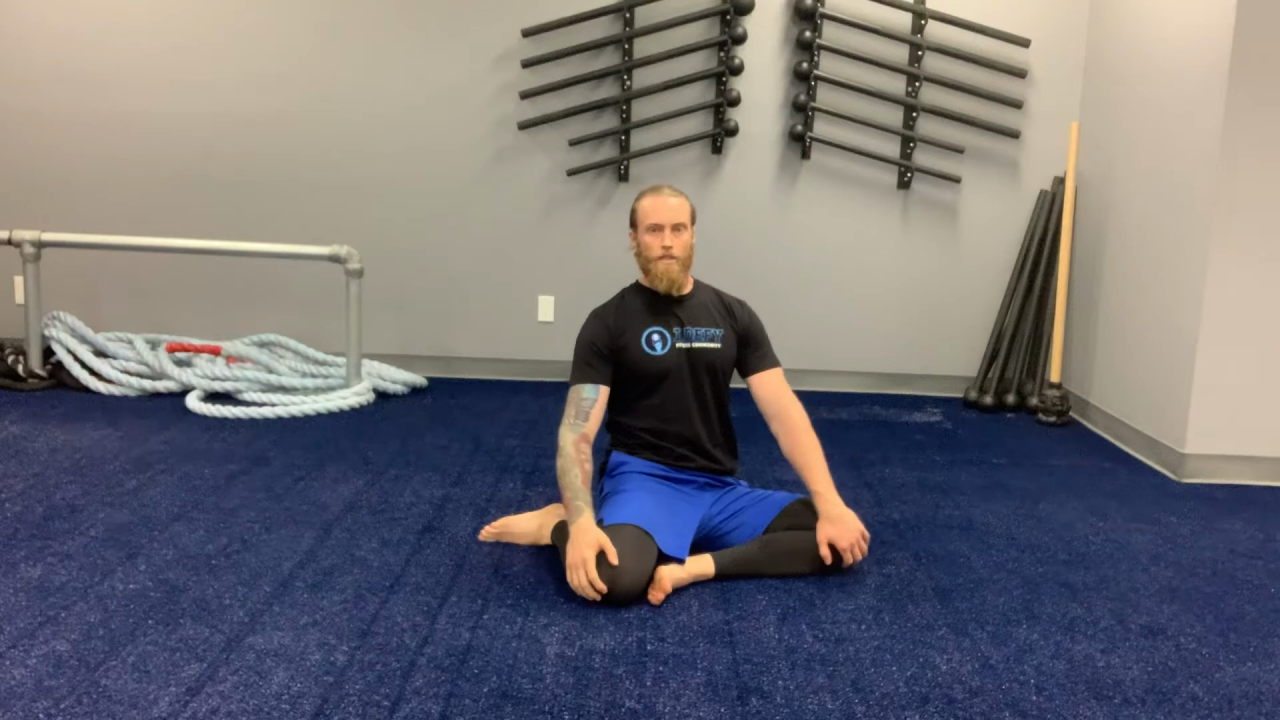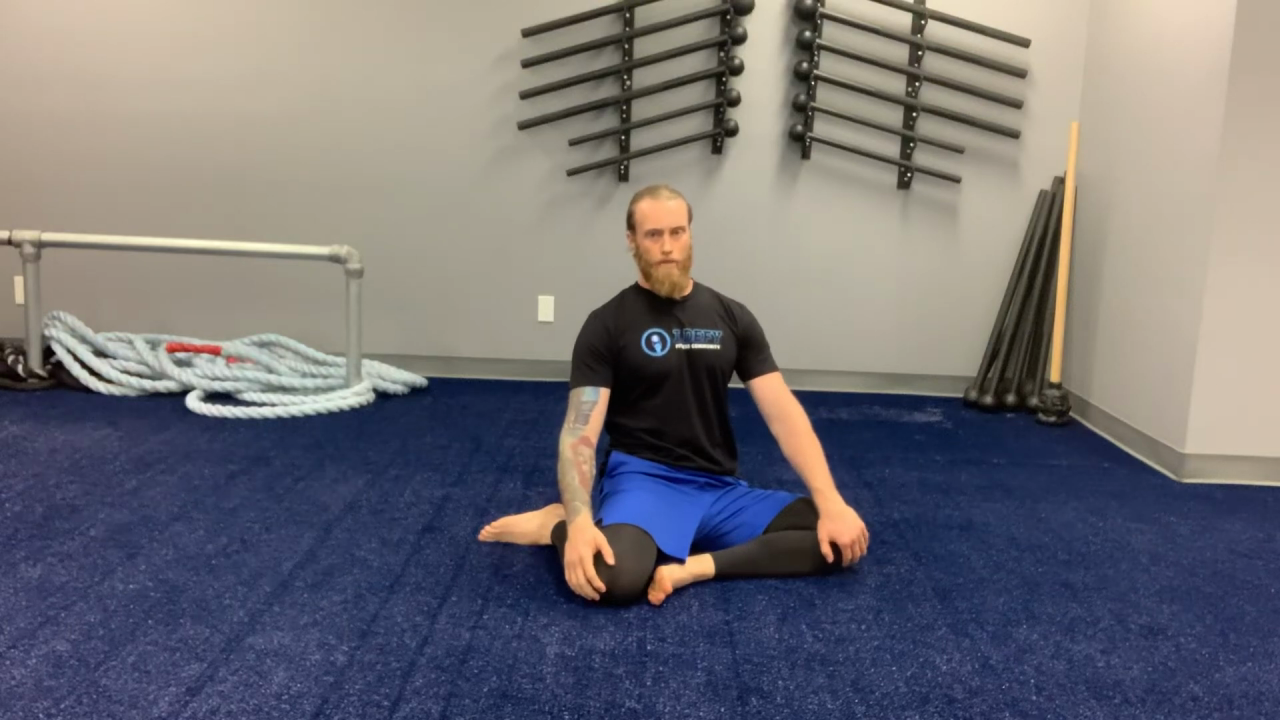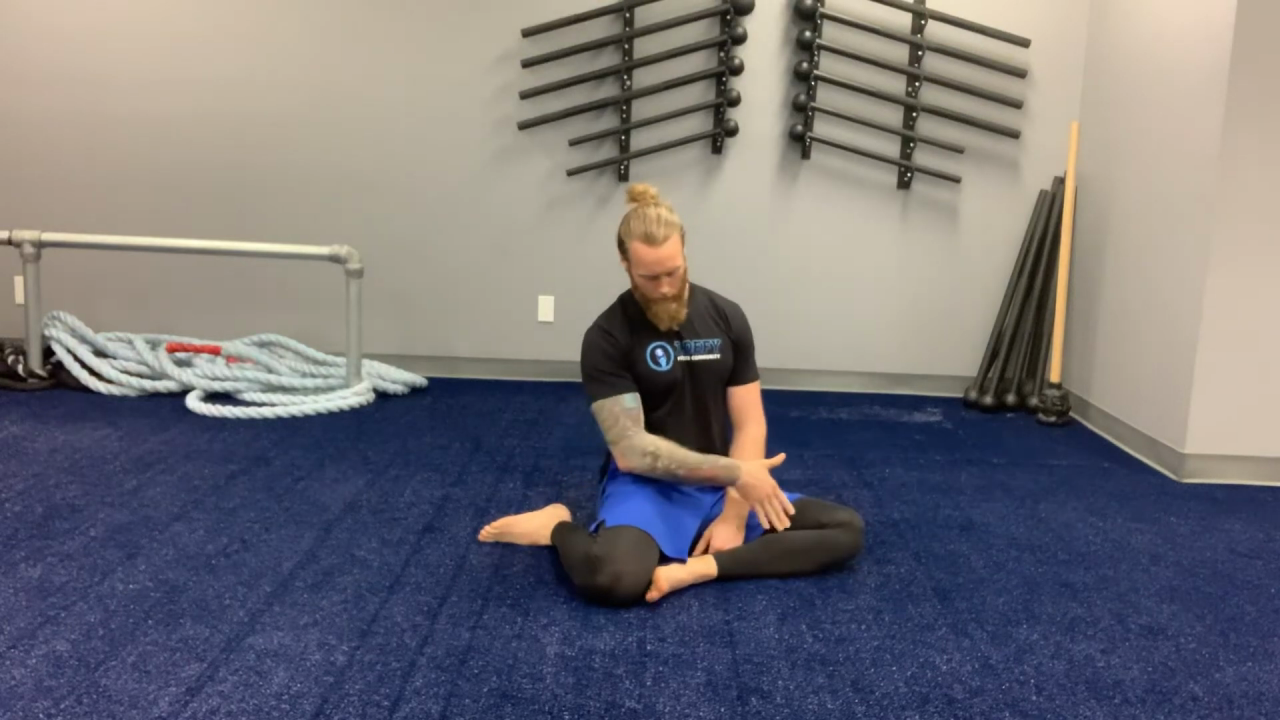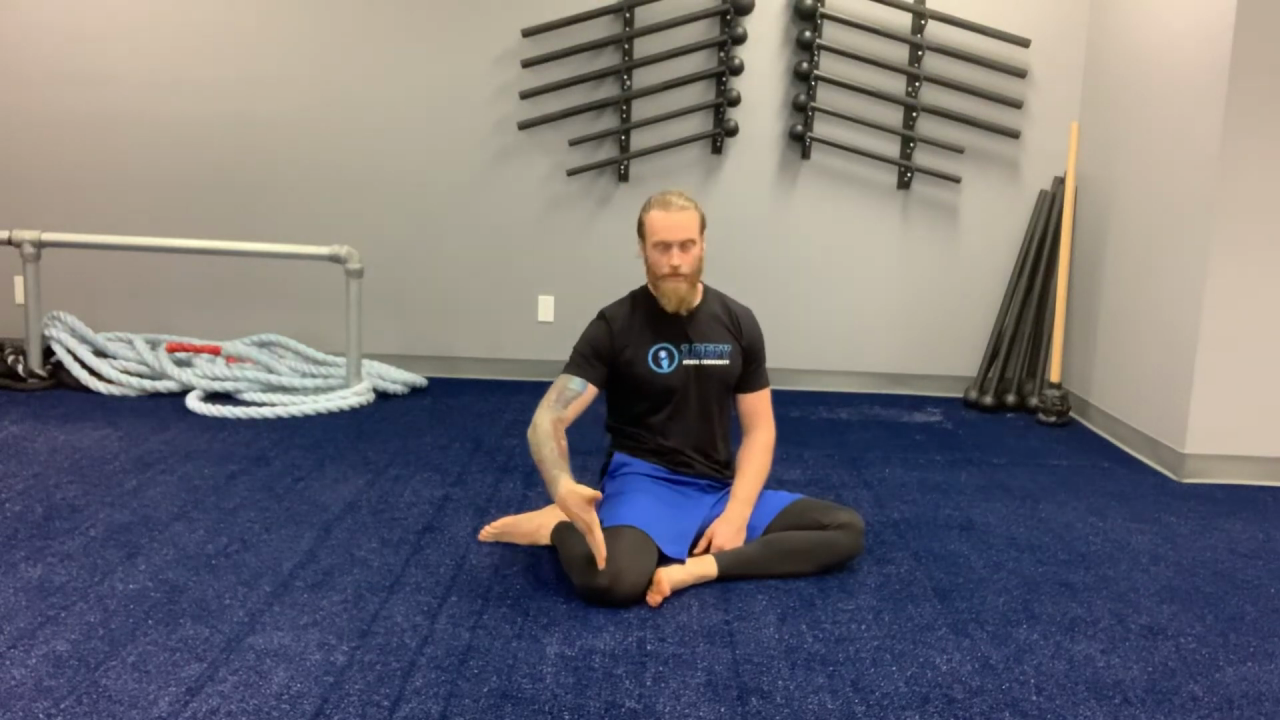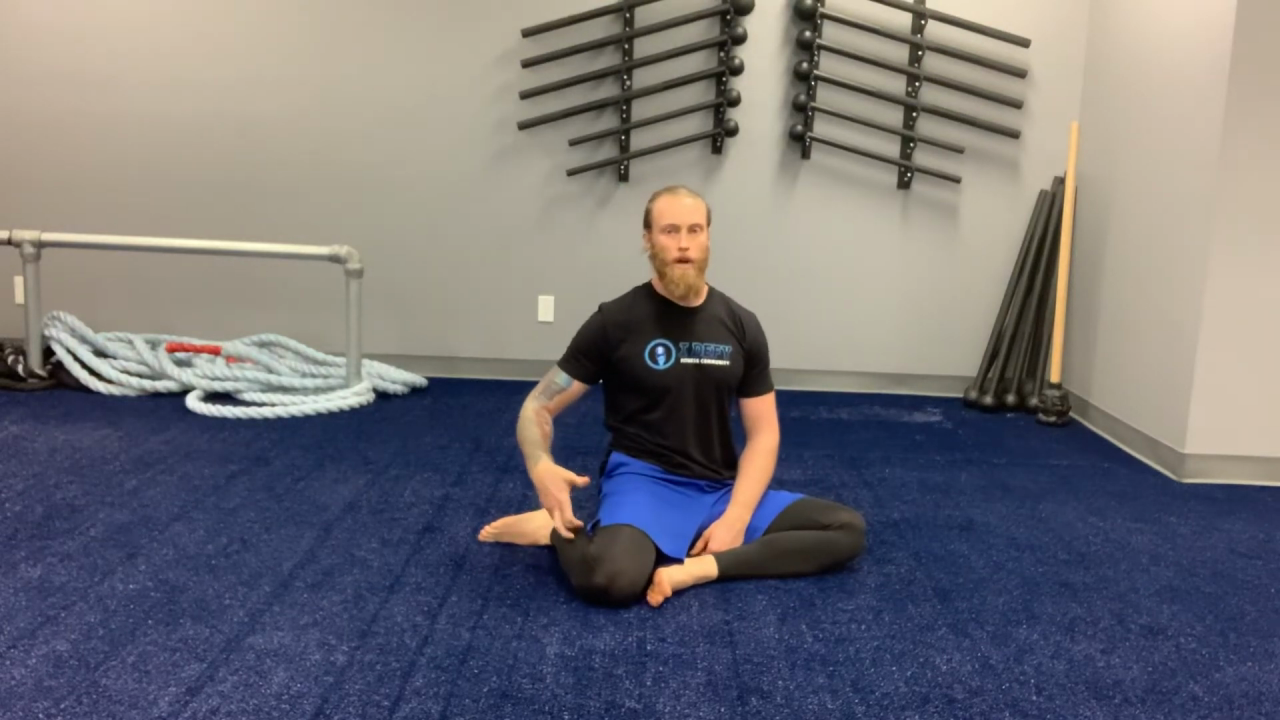
dt=1s
person 1, frame 1
left shoulder: (733, 314)
right shoulder: (608, 322)
left elbow: (783, 413)
right elbow: (577, 432)
left wrist: (830, 504)
right wrist: (582, 524)
left hip: (722, 489)
right hip: (643, 480)
left knee: (843, 541)
right knee: (615, 578)
left ankle: (694, 566)
right ankle: (558, 525)
person 1, frame 2
left shoulder: (731, 316)
right shoulder: (607, 324)
left elbow: (783, 413)
right elbow: (580, 433)
left wrist: (831, 502)
right wrist: (580, 522)
left hip: (720, 488)
right hip: (642, 480)
left knee: (840, 541)
right knee: (616, 577)
left ankle: (694, 567)
right ankle: (557, 525)
person 1, frame 3
left shoulder: (726, 317)
right shoulder: (607, 337)
left elbow: (750, 425)
right elbow: (630, 451)
left wrist: (734, 512)
right wrist: (737, 473)
left hip: (719, 488)
right hip: (647, 487)
left knee: (846, 529)
right knee: (617, 578)
left ankle: (693, 569)
right ankle: (558, 527)
person 1, frame 4
left shoulder: (738, 322)
right shoulder: (614, 326)
left elbow: (759, 430)
right elbow: (548, 421)
left wrist: (737, 514)
right wrist: (563, 489)
left hip: (720, 488)
right hip: (645, 482)
left knee: (847, 529)
right knee: (614, 578)
left ankle: (696, 567)
right ankle: (554, 526)
person 1, frame 5
left shoulder: (741, 325)
right shoulder: (615, 321)
left elbow: (763, 435)
right elbow: (539, 406)
left wrist: (736, 518)
right wrist: (541, 468)
left hip: (721, 489)
right hip: (643, 482)
left knee: (848, 529)
right knee: (612, 578)
left ankle: (695, 568)
right ankle: (557, 530)
